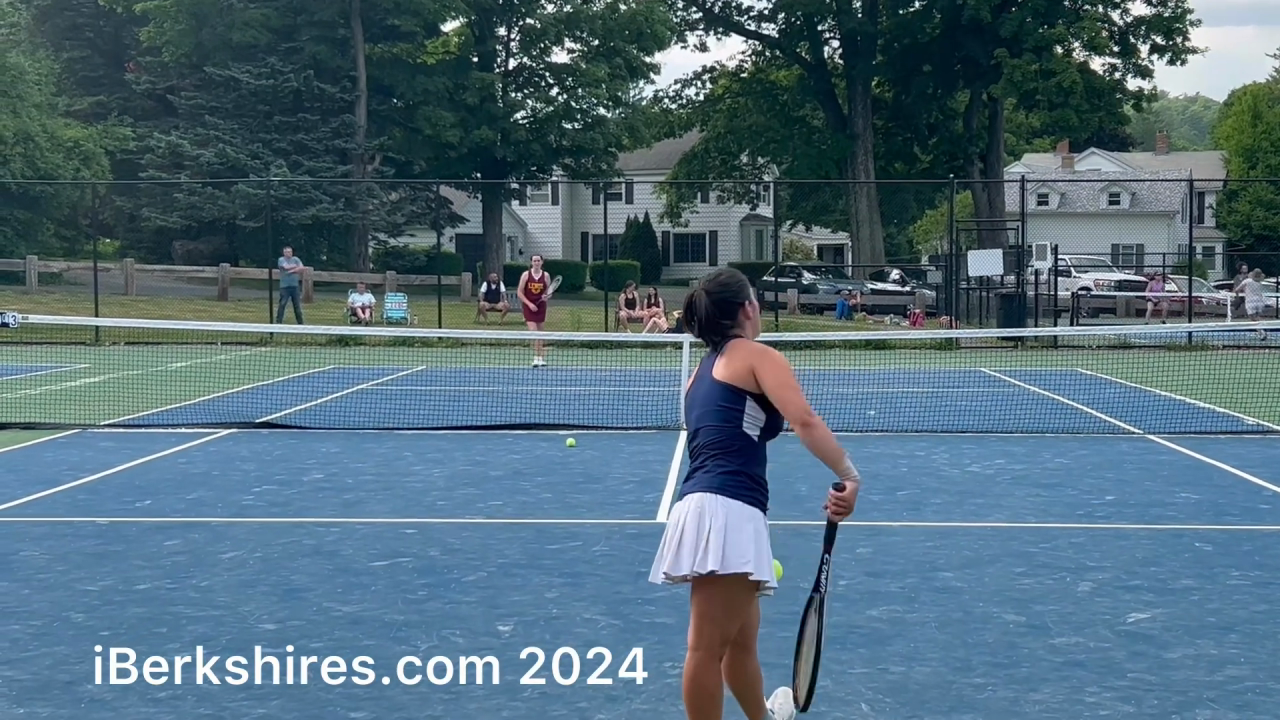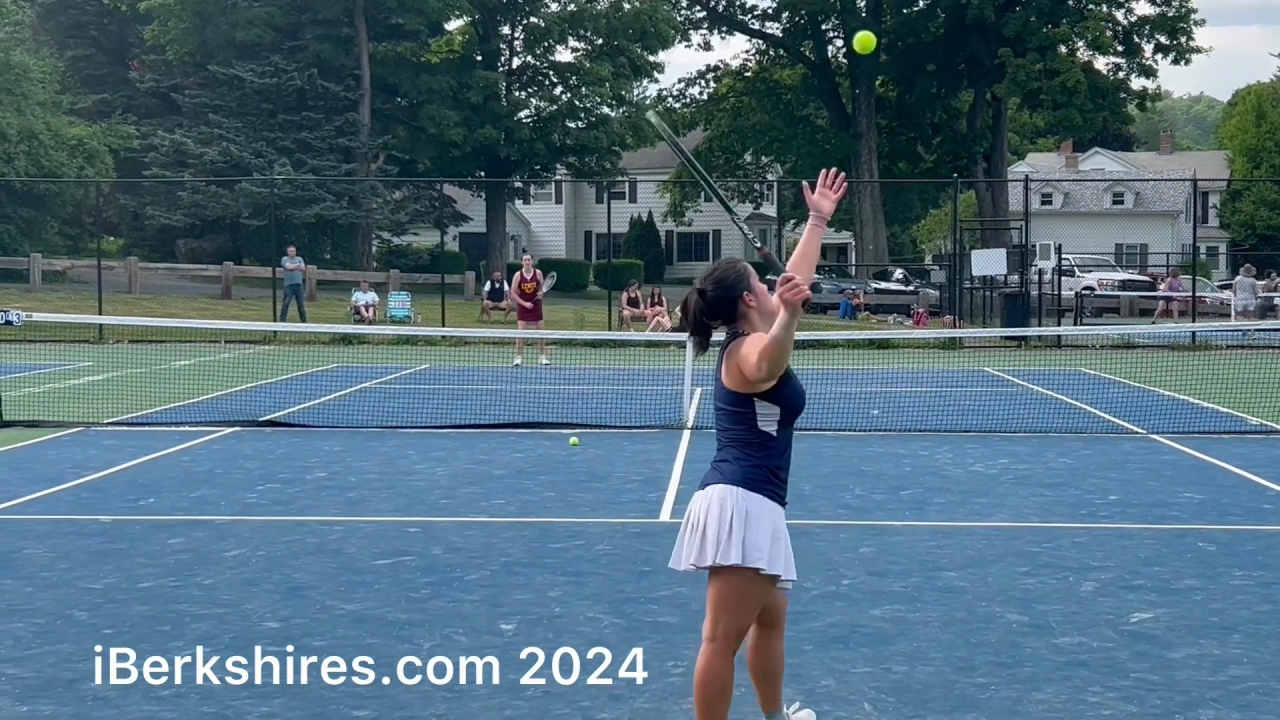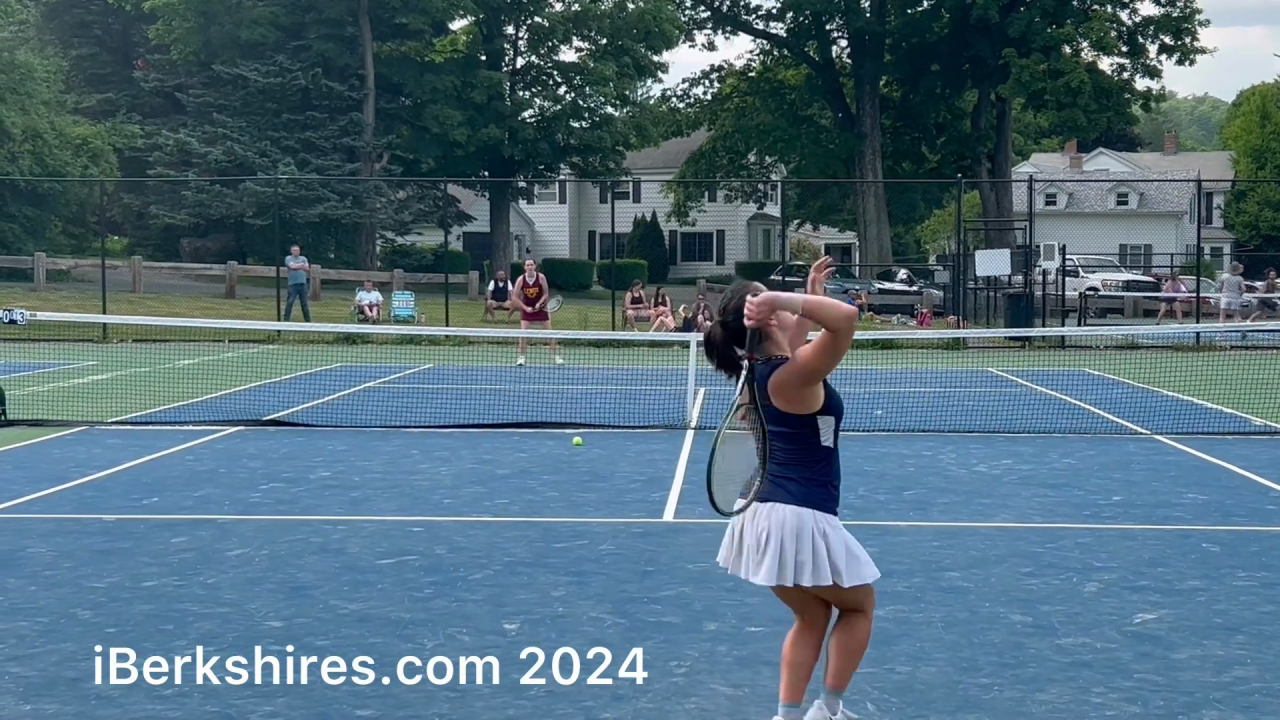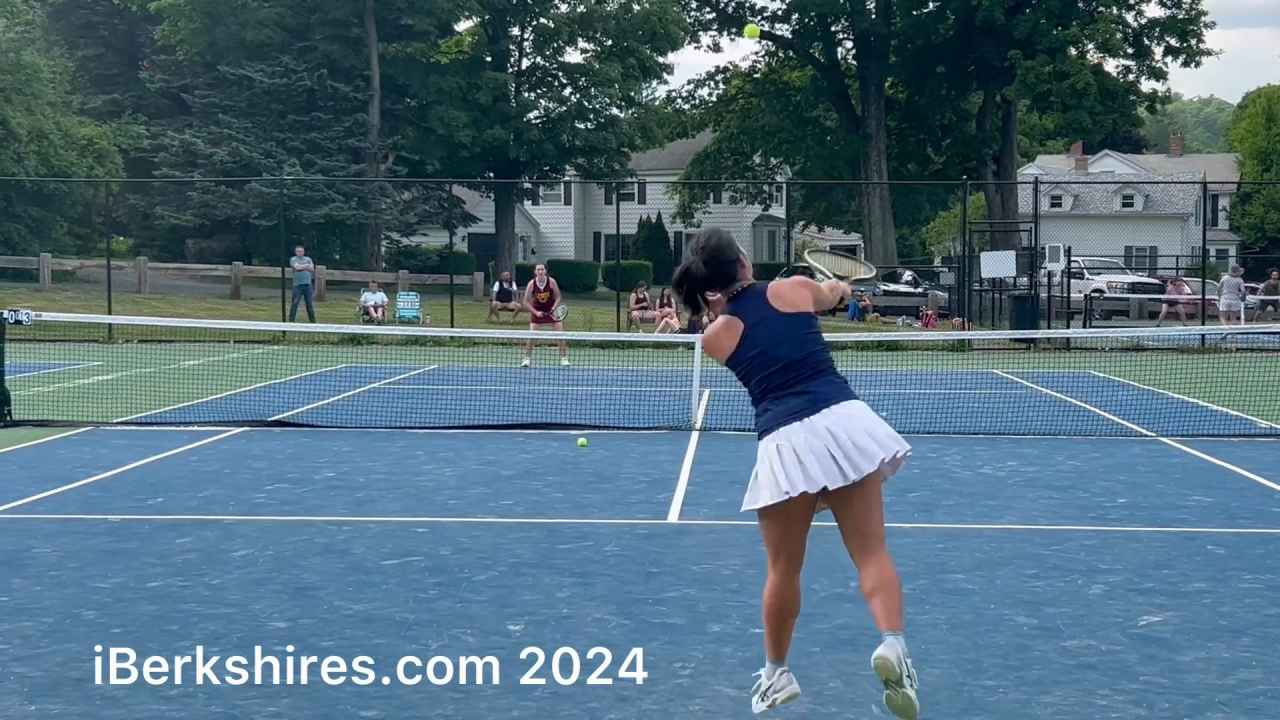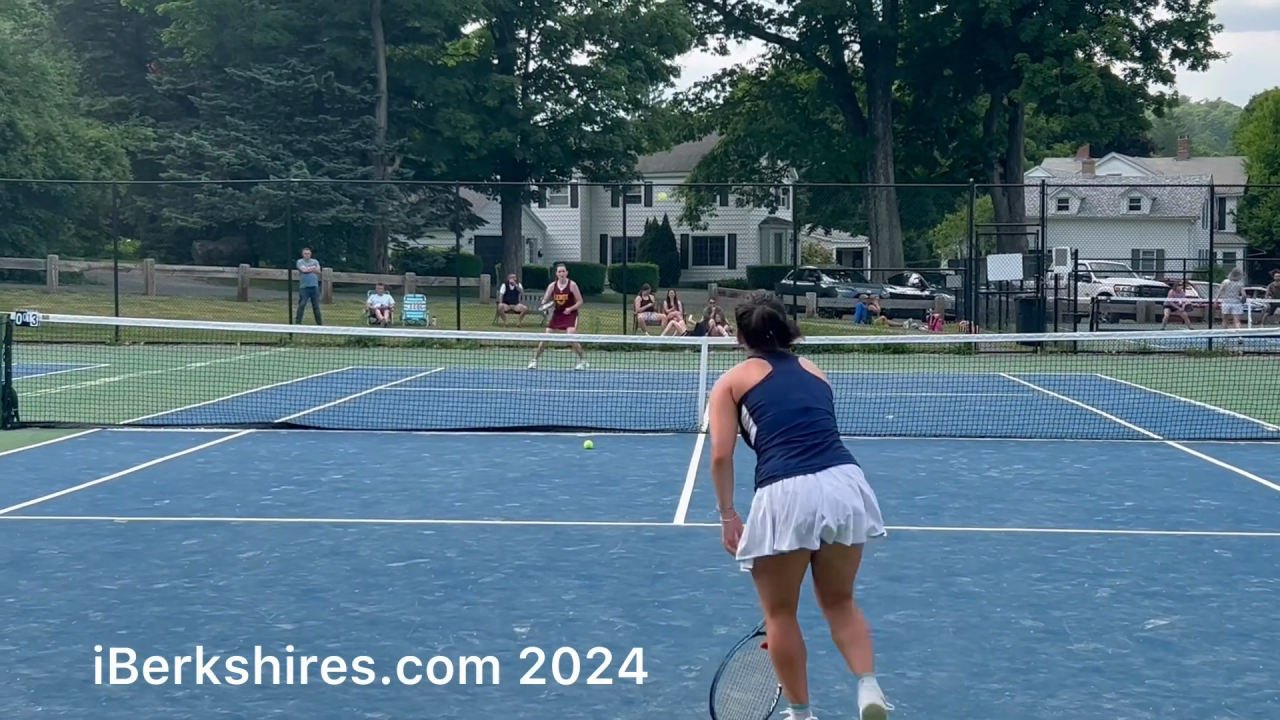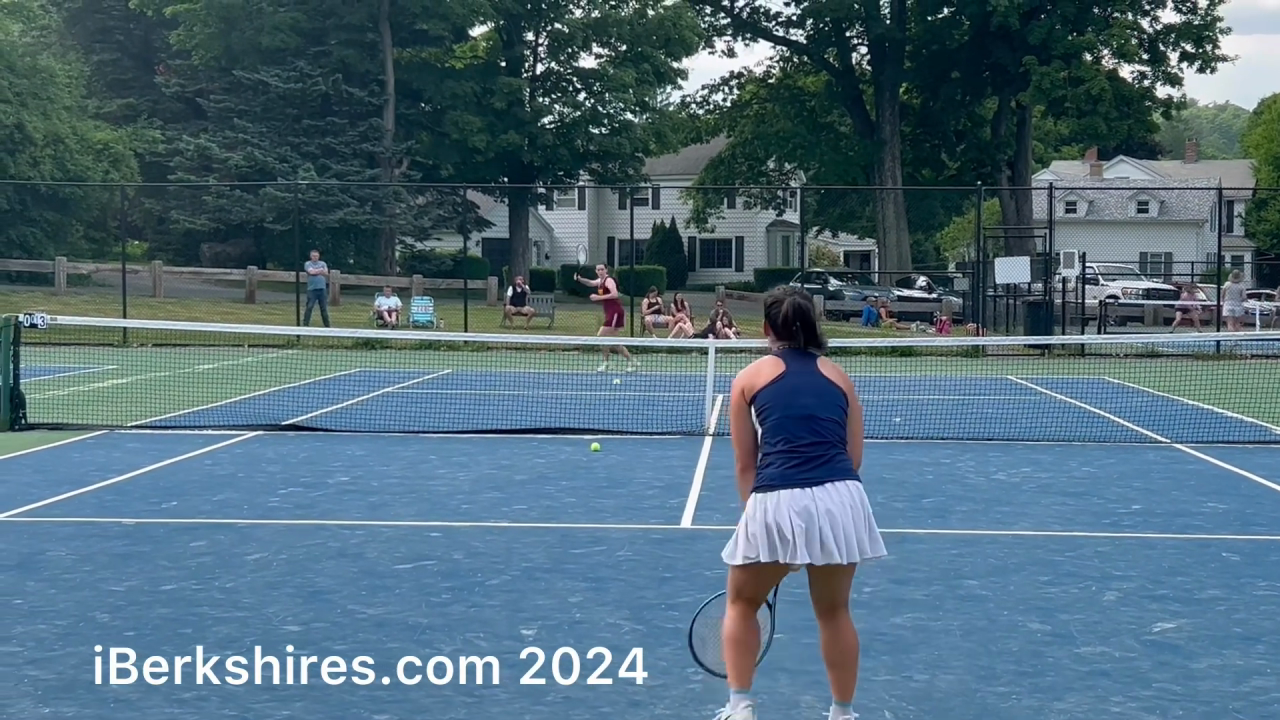
dt=0.4s
person 1, frame 1
left shoulder: (708, 367)
right shoulder: (754, 355)
right elbow: (803, 419)
right wrist: (848, 476)
left hip: (703, 507)
right hip: (724, 511)
left knee: (743, 635)
right knee: (709, 646)
person 1, frame 2
left shoulder: (749, 340)
right shoulder: (748, 350)
left elbow: (794, 281)
right elbow: (772, 364)
left wrist: (818, 221)
right wrist: (789, 313)
left hip: (739, 502)
right hip: (743, 505)
left knee: (771, 617)
right knee: (723, 638)
person 1, frame 3
left shoulder: (760, 374)
right shoulder: (796, 372)
left elbow: (792, 340)
right elbow: (845, 319)
left wrist: (806, 292)
right wrist: (787, 301)
left hip: (763, 518)
right hip: (804, 521)
left knee: (811, 622)
right knee: (858, 608)
person 1, frame 4
left shoulder: (715, 334)
right shoulder: (793, 290)
right elbow: (836, 292)
right wrist: (829, 282)
left hip: (786, 445)
right hip: (842, 427)
left knee: (784, 572)
right knee: (871, 553)
left ankle: (779, 674)
right ankle: (892, 648)
person 1, frame 5
left shoulder: (732, 381)
right shoulder: (812, 371)
left elbow: (721, 456)
left wrist: (728, 513)
left hip: (785, 495)
right hip: (844, 483)
left knee: (779, 612)
right knee: (840, 603)
person 1, frame 6
left shoulder: (749, 378)
right shoulder: (839, 375)
left elbow: (744, 462)
left wrist: (753, 507)
left hip: (777, 503)
right hip: (841, 499)
left knee: (739, 606)
right knee: (834, 614)
